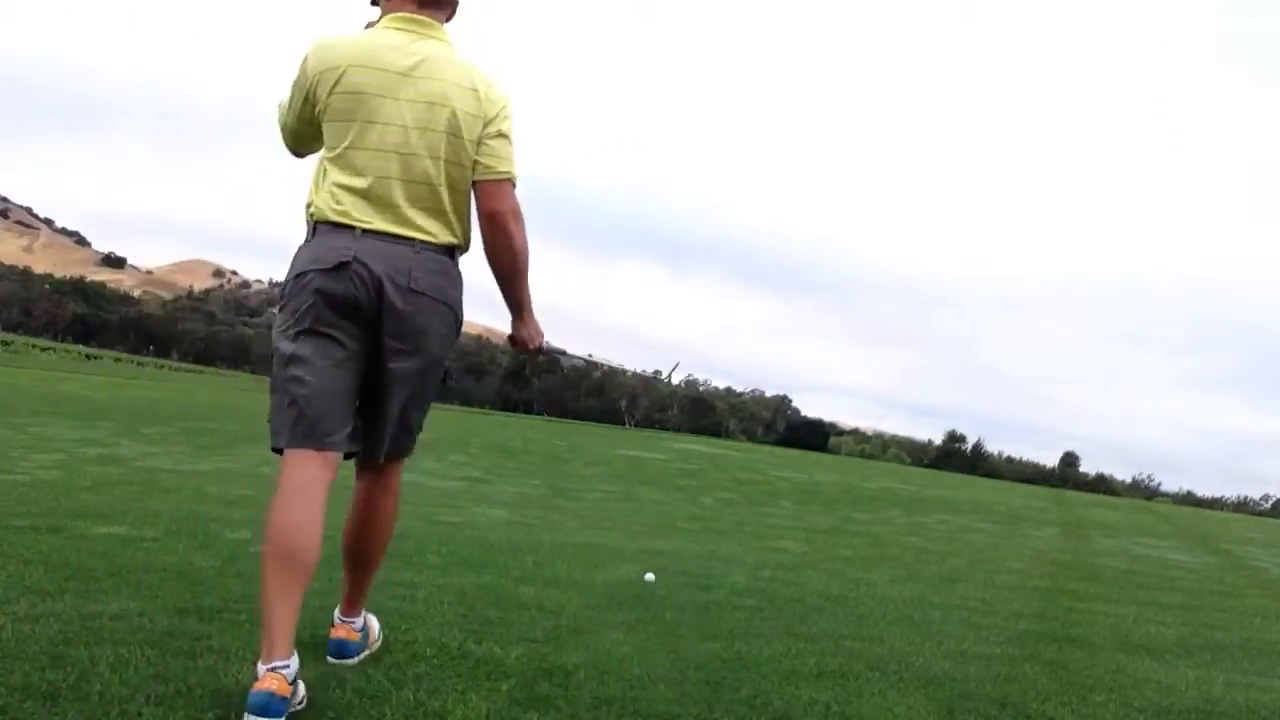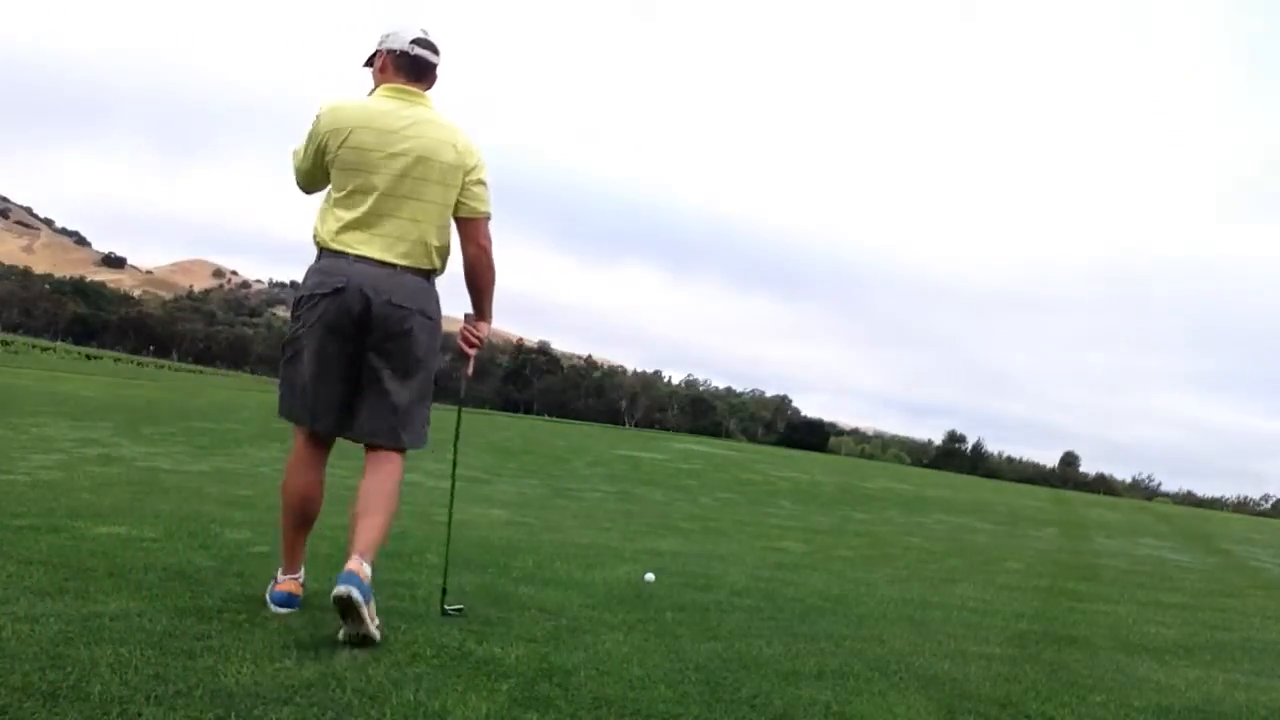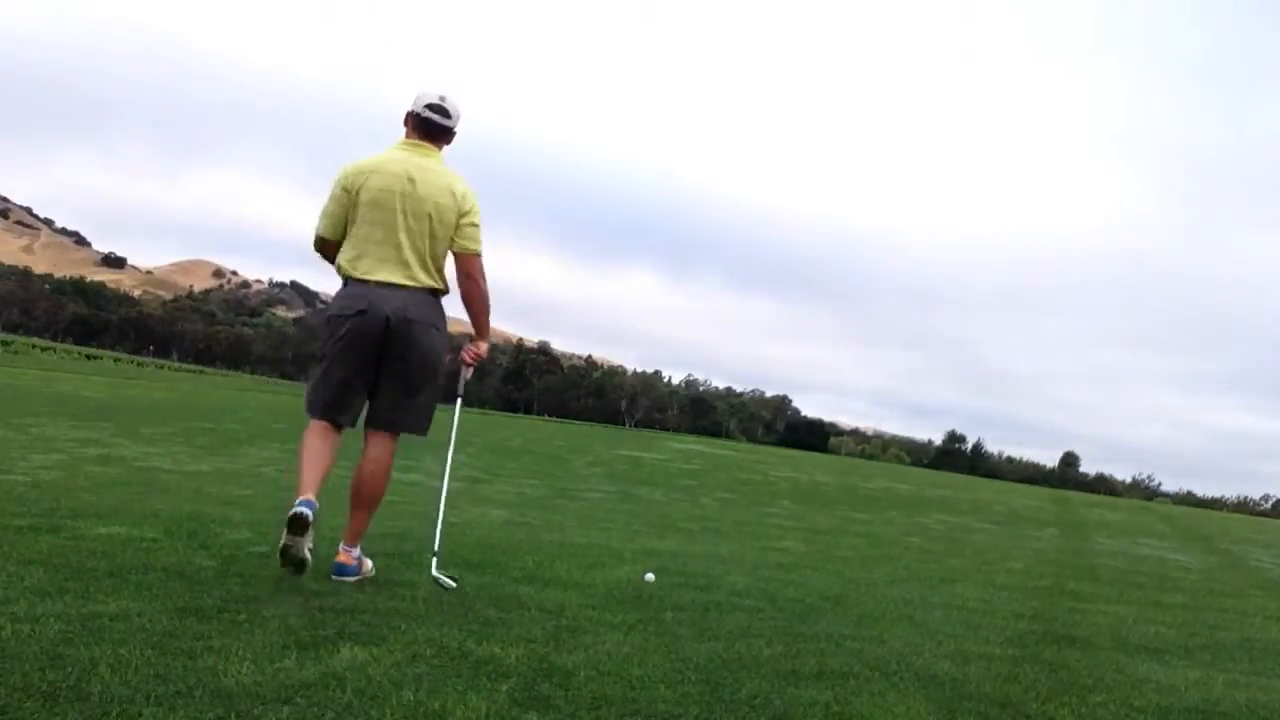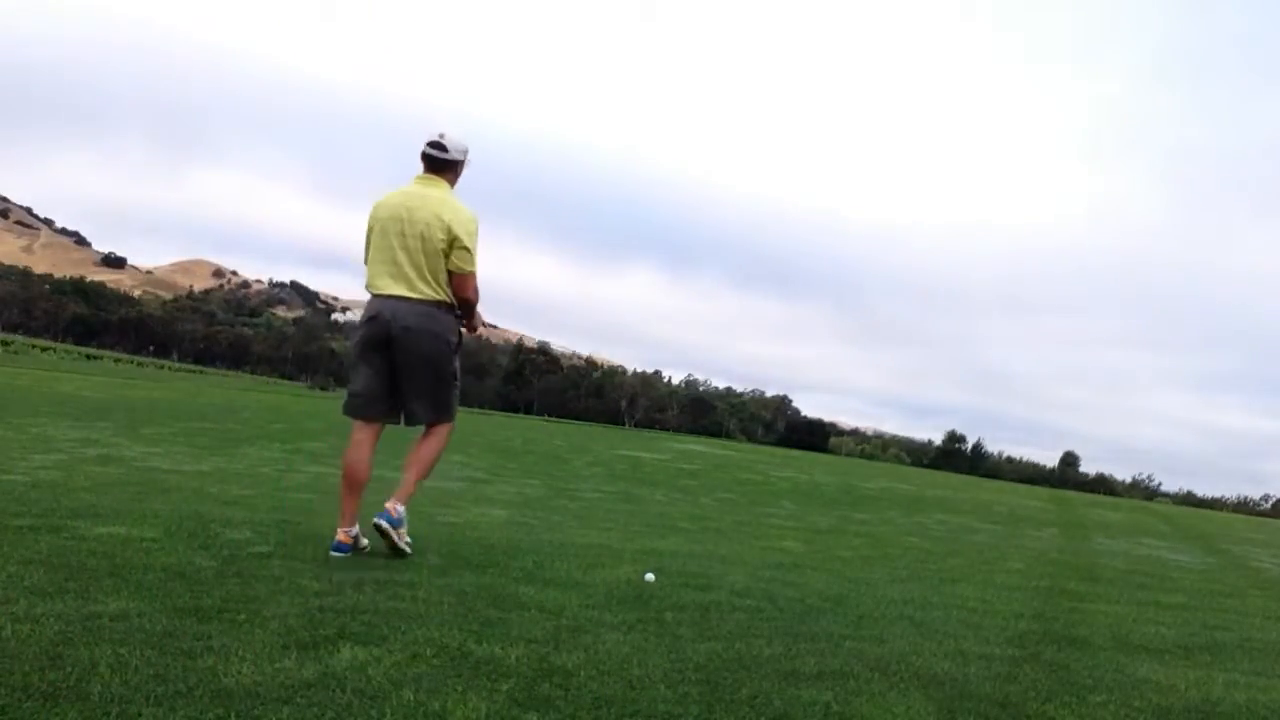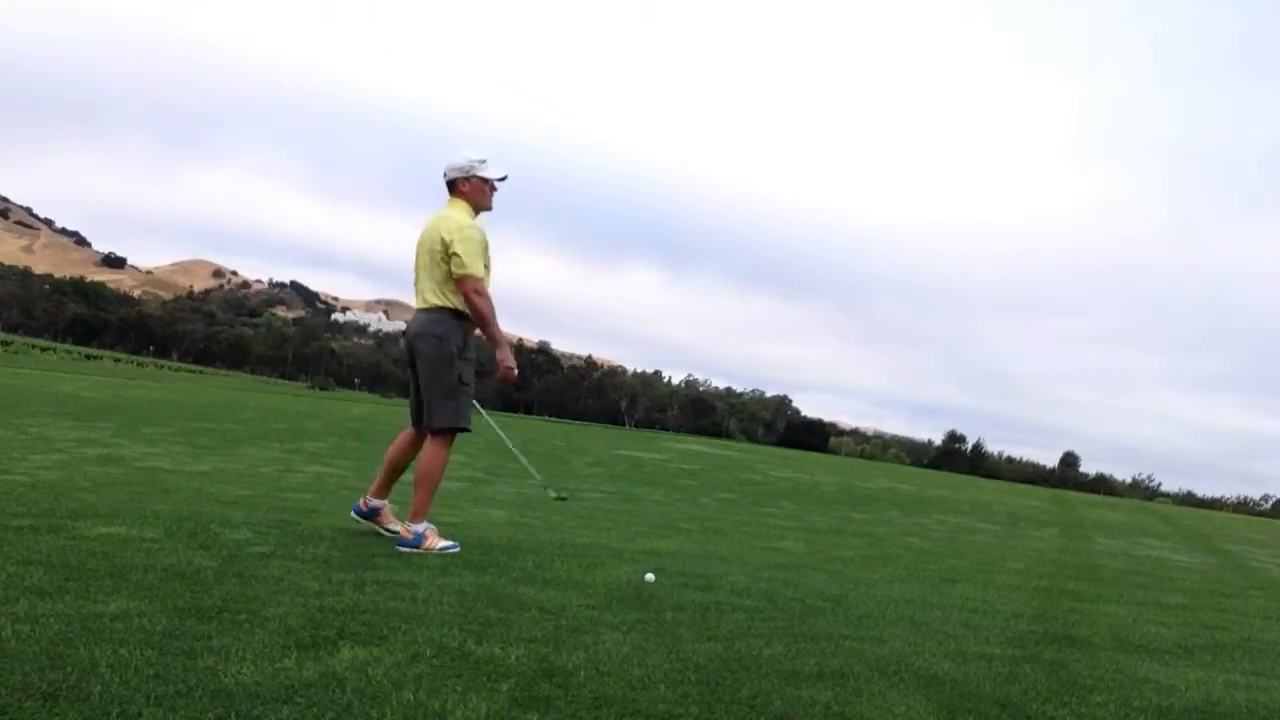
dt=0.7s
person 1, frame 1
right shoulder: (479, 89)
left elbow: (298, 141)
right elbow: (500, 217)
right wrist: (523, 314)
left hip: (333, 262)
right hip: (423, 280)
left knee: (308, 463)
right knee: (382, 465)
right ankle: (350, 621)
person 1, frame 2
left shoulder: (338, 117)
right shoulder: (458, 145)
left elbow: (305, 180)
right elbow: (477, 244)
right wrist: (481, 317)
left hip: (336, 281)
right hip: (409, 296)
left knee: (312, 440)
right knee: (386, 451)
left ankle: (289, 578)
right ankle: (356, 572)
person 1, frame 3
left shoulder: (360, 170)
right shoulder: (458, 192)
left elbow: (324, 244)
right elbow: (471, 272)
right wrist: (481, 335)
left hip: (358, 302)
right hip: (420, 313)
left knee: (326, 418)
right knee: (383, 436)
left ankle: (305, 503)
right ankle: (349, 551)
person 1, frame 4
left shoulder: (385, 204)
right shoulder: (459, 215)
right elbow: (464, 290)
right wrist: (472, 318)
left hip: (378, 313)
right hip: (429, 322)
left knee: (366, 424)
right knee: (438, 424)
left ankle: (346, 531)
right ankle: (395, 508)
person 1, frame 5
left shoulder: (433, 224)
right shoulder: (465, 227)
right elbow: (473, 293)
right wrist: (501, 345)
left hip: (422, 327)
right hip: (446, 330)
left knee: (421, 427)
right knee: (442, 431)
left ankle: (373, 501)
right ankle: (416, 528)
